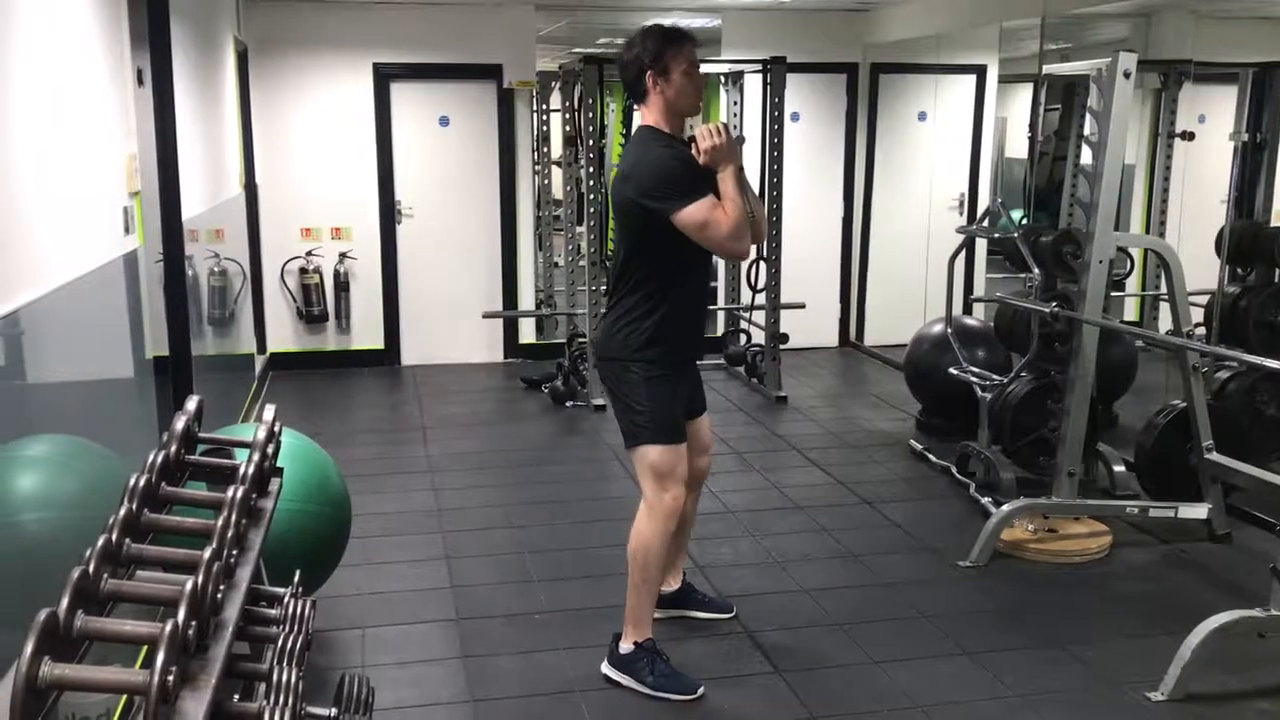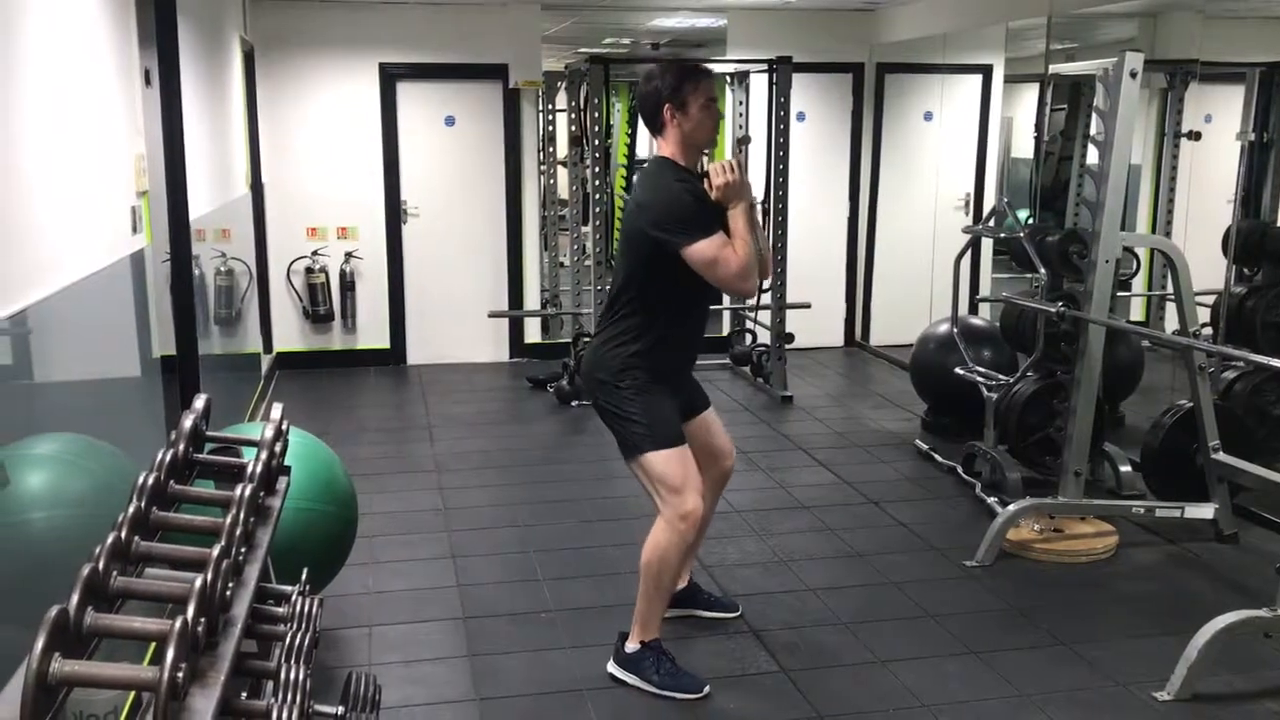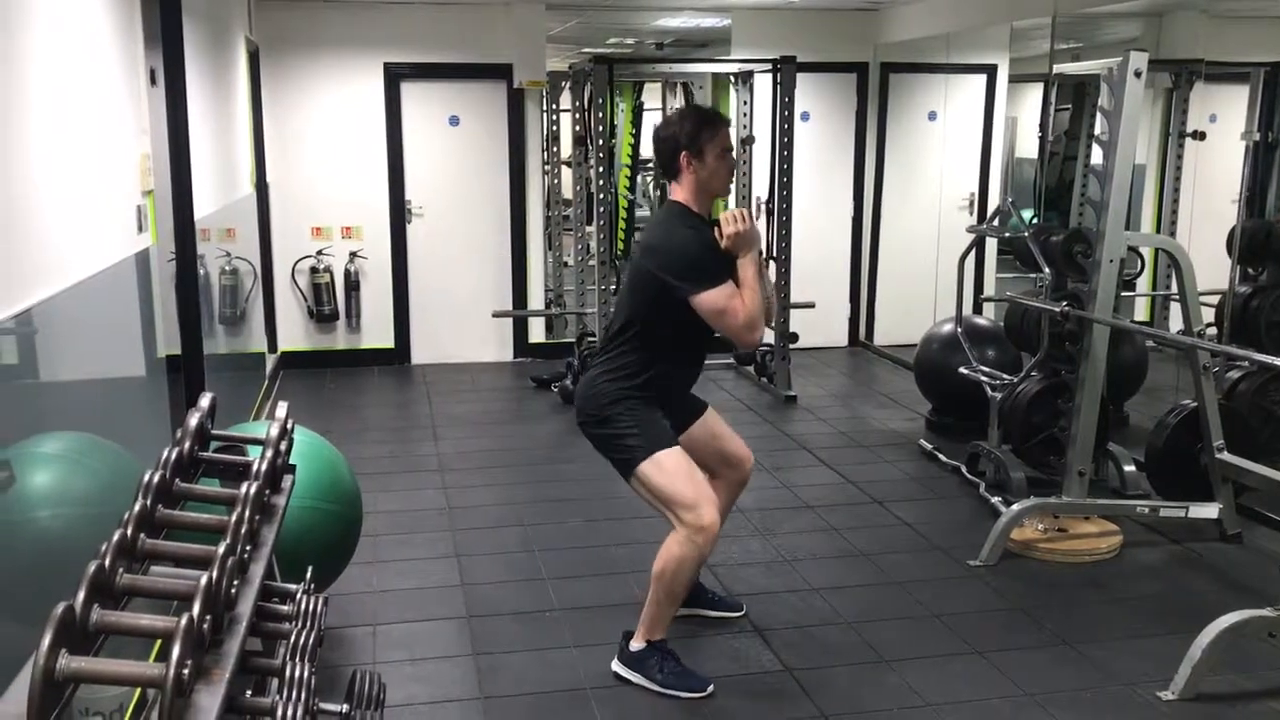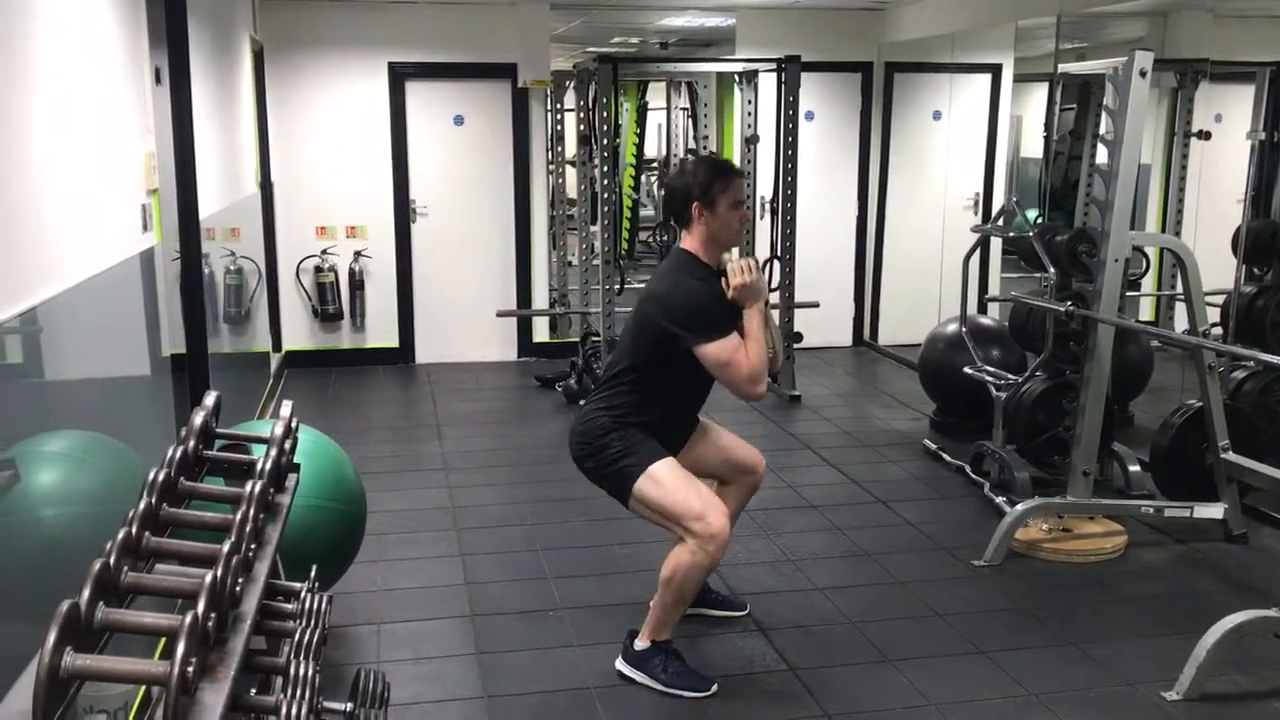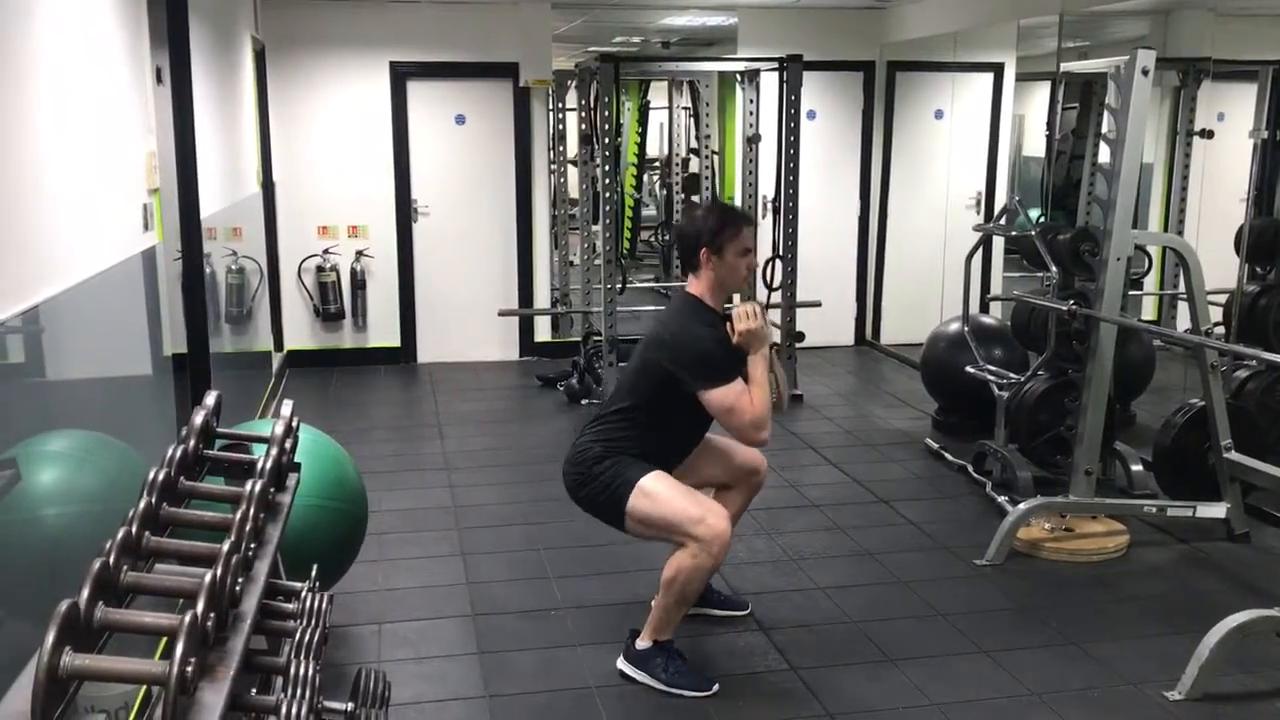
dt=0.5s
person 1, frame 1
left shoulder: (679, 152)
right shoulder: (655, 162)
left elbow: (754, 232)
right elbow: (732, 242)
left wrist: (729, 169)
right wrist: (725, 169)
left hip: (669, 345)
right hip: (640, 351)
left knee: (696, 467)
right knee: (665, 493)
left ankle: (671, 586)
right ankle: (632, 650)
person 1, frame 2
left shoulder: (692, 185)
right shoulder: (667, 195)
left elbow: (760, 268)
right elbow: (741, 281)
left wrist: (739, 205)
right wrist: (735, 205)
left hip: (662, 363)
right hip: (625, 372)
left knee: (718, 463)
right knee: (684, 505)
left ankle: (677, 586)
right ankle: (637, 649)
person 1, frame 3
left shoulder: (700, 229)
right shoulder: (678, 242)
left elbow: (757, 316)
right elbow: (747, 332)
left wrist: (746, 253)
right wrist: (746, 255)
left hip: (657, 389)
right hip: (617, 401)
left knee: (737, 465)
right knee: (699, 517)
left ankle: (683, 586)
right ankle: (642, 649)
person 1, frame 4
left shoulder: (705, 277)
right shoulder: (687, 291)
left elbow: (766, 363)
right elbow: (752, 384)
left wrist: (751, 304)
right wrist: (752, 306)
left hip: (654, 422)
right hip: (611, 435)
left knee: (749, 468)
right knee: (710, 526)
left ankle: (687, 585)
right ankle: (645, 649)
person 1, frame 5
left shoulder: (706, 318)
right shoulder: (692, 336)
left elbow: (754, 421)
right elbow: (755, 428)
left wrist: (752, 348)
right wrist: (757, 351)
left hip: (645, 451)
right hip: (601, 466)
left knee: (751, 468)
right knee: (711, 529)
left ankle: (687, 587)
right ankle: (647, 648)
